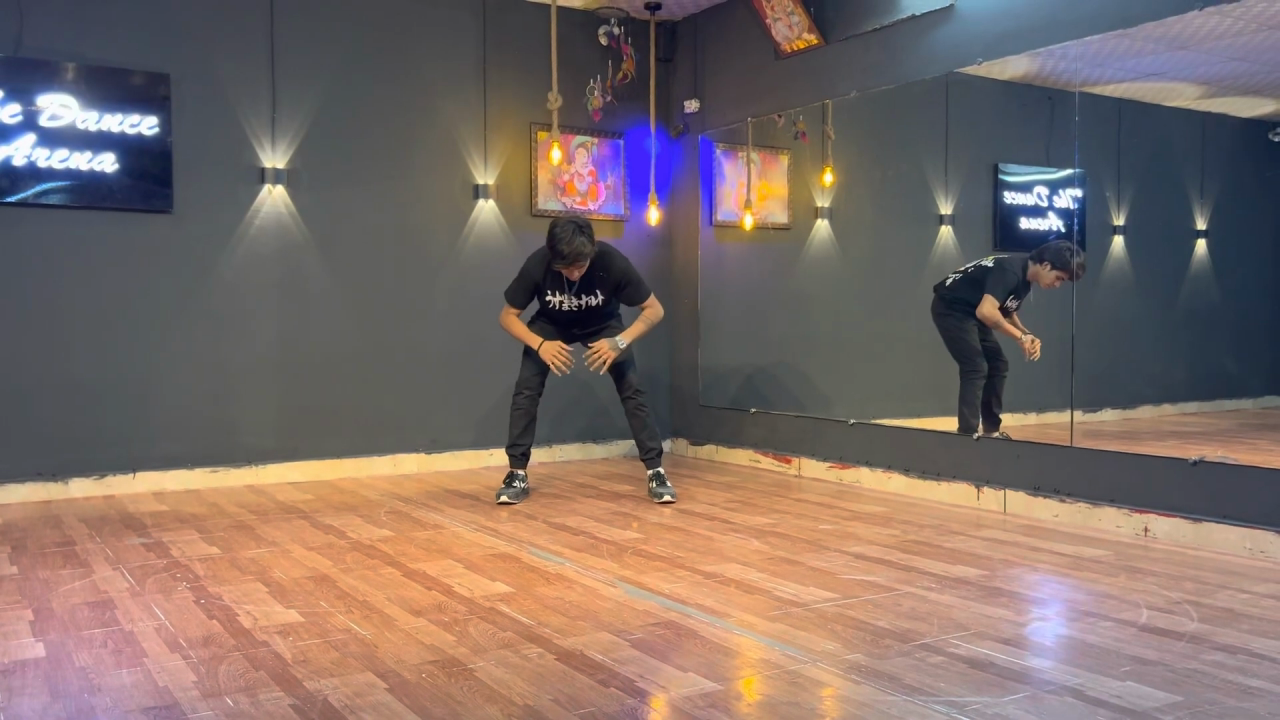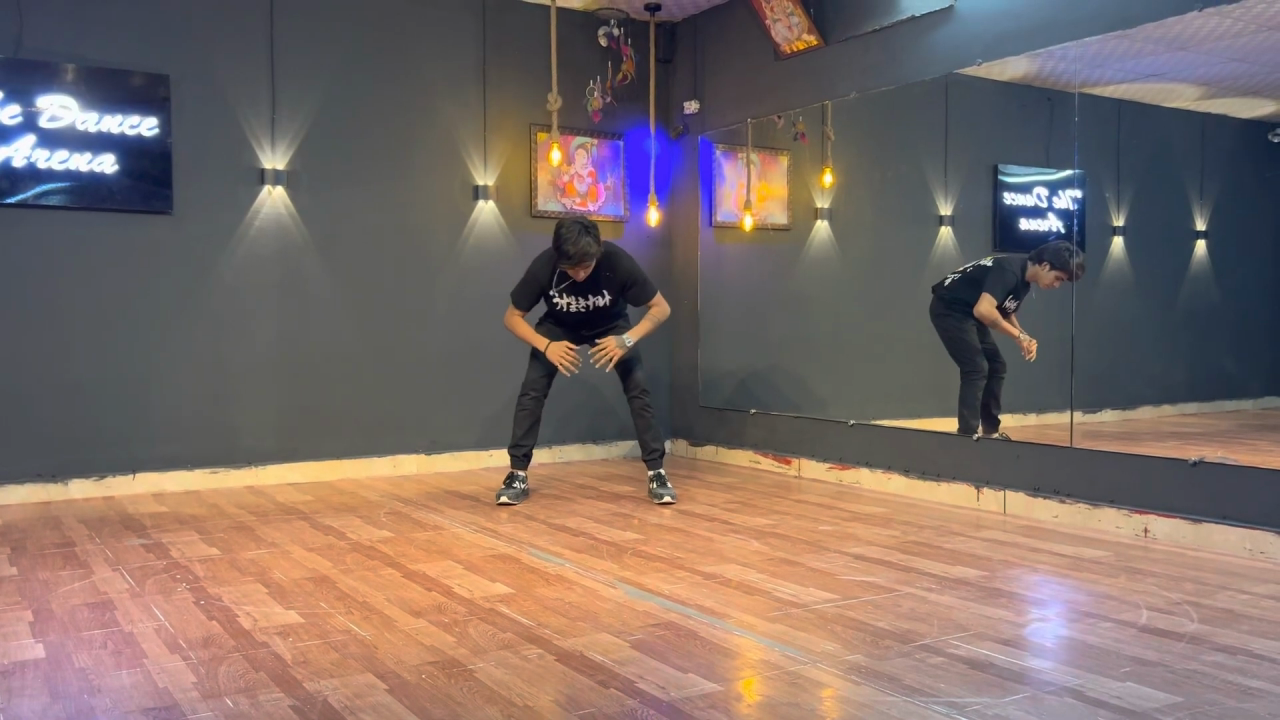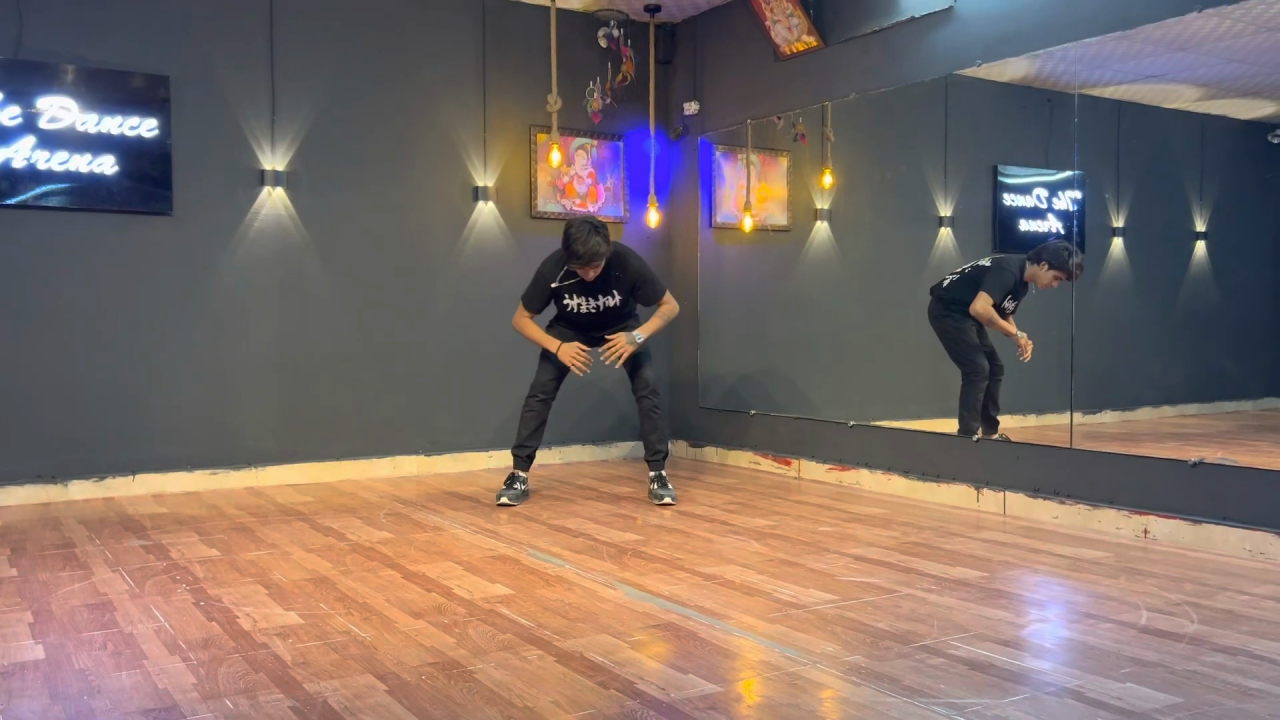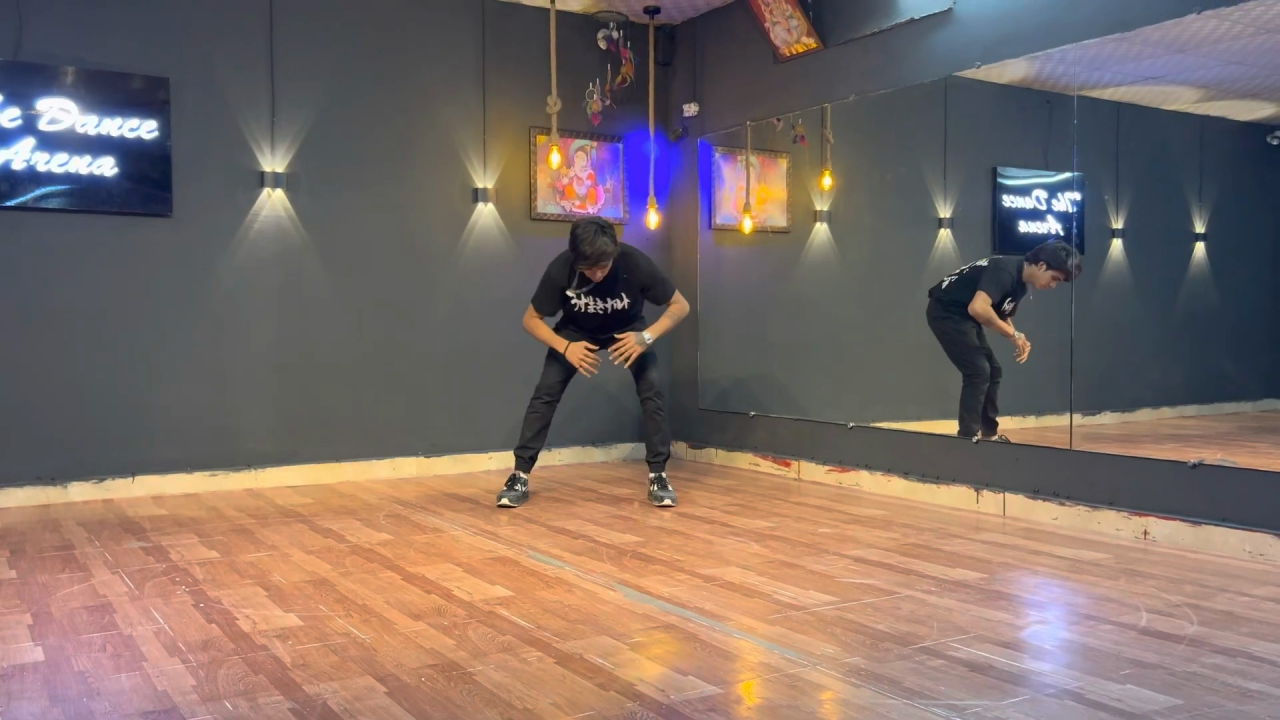
dt=0.1s
person 1, frame 1
left shoulder: (613, 262)
right shoulder: (537, 265)
left elbow: (654, 310)
right elbow: (508, 315)
left wrist: (621, 341)
right wrist: (539, 345)
left hip: (604, 326)
right hip: (551, 326)
left knee: (631, 390)
right knee: (526, 389)
left ankle: (655, 471)
right ankle: (517, 473)
person 1, frame 2
left shoulder: (619, 261)
right shoulder: (543, 266)
left elbow: (660, 308)
right elbow: (512, 316)
left wrist: (627, 339)
right wrist: (546, 346)
left hip: (611, 326)
right hip: (559, 328)
left knee: (638, 389)
right knee: (532, 390)
left ankle: (656, 472)
right ankle: (518, 473)
person 1, frame 3
left shoulder: (628, 262)
right shoulder: (552, 268)
left elbow: (670, 306)
right elbow: (521, 319)
left wrist: (637, 337)
right wrist: (557, 347)
left hip: (621, 329)
right hip: (569, 330)
left knee: (647, 390)
right knee: (540, 392)
left ankle: (657, 474)
right ankle: (519, 474)
person 1, frame 4
left shoulder: (636, 263)
right shoulder: (560, 269)
left elbow: (680, 305)
right elbow: (531, 320)
left wrist: (647, 337)
right wrist: (565, 347)
left hip: (627, 330)
right hip: (575, 332)
left knee: (652, 391)
right knee: (545, 393)
left ankle: (658, 476)
right ankle: (520, 475)
person 2, frame 1
left shoulder: (1025, 279)
right shoulder: (1010, 271)
left elbow: (1007, 313)
right elbow: (985, 311)
left wrist: (1027, 336)
right wrist: (1020, 336)
left hip: (969, 312)
right hip: (950, 309)
left knee: (998, 365)
right knee: (976, 368)
left ankle: (991, 430)
right ankle: (968, 434)
person 2, frame 2
left shoulder: (1024, 280)
right shoulder: (1009, 271)
left elbow: (1005, 314)
right elbow: (983, 310)
left wrist: (1025, 337)
right wrist: (1018, 335)
left hip: (968, 313)
right hip: (949, 309)
left knee: (996, 367)
right knee: (977, 369)
left ankle: (990, 431)
right ankle: (968, 435)
person 2, frame 3
left shoulder: (1022, 282)
right shoulder: (1007, 271)
left elbow: (1004, 316)
right elbow: (979, 308)
left wrist: (1022, 340)
right wrist: (1016, 334)
left hip: (965, 315)
right hip: (947, 310)
left knee: (994, 369)
right knee: (977, 370)
left ankle: (989, 432)
right ankle: (968, 436)
person 2, frame 4
left shoulder: (1020, 283)
right shoulder: (1005, 271)
left elbow: (1002, 317)
right elbow: (977, 308)
left wrist: (1019, 340)
right wrist: (1013, 334)
left hip: (964, 316)
right hip: (946, 312)
left knee: (992, 371)
right knee: (978, 371)
left ankle: (989, 434)
right ankle: (967, 438)
